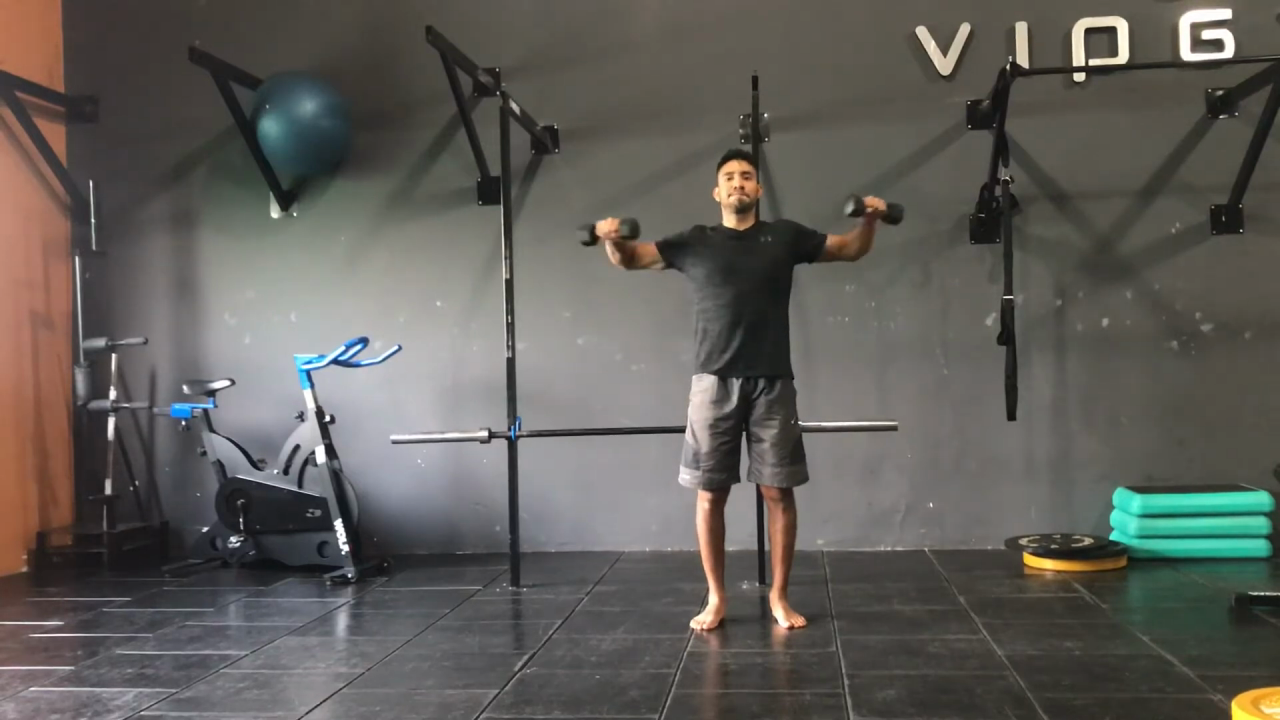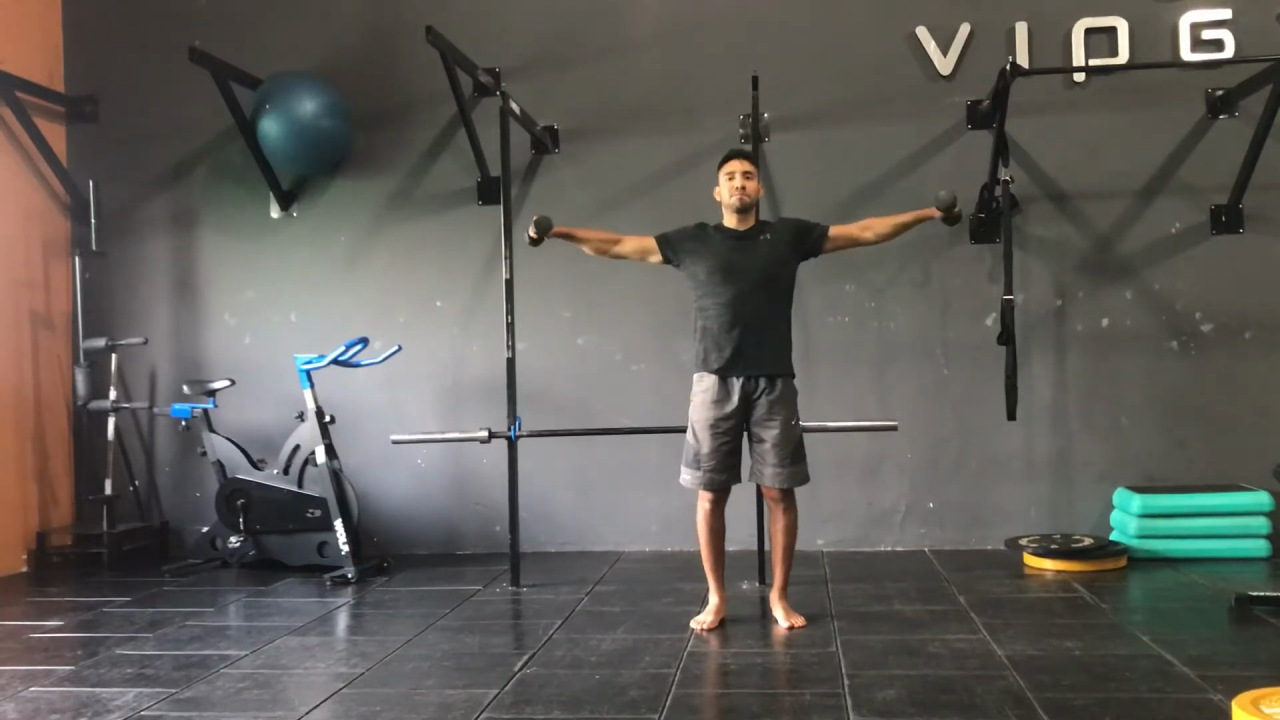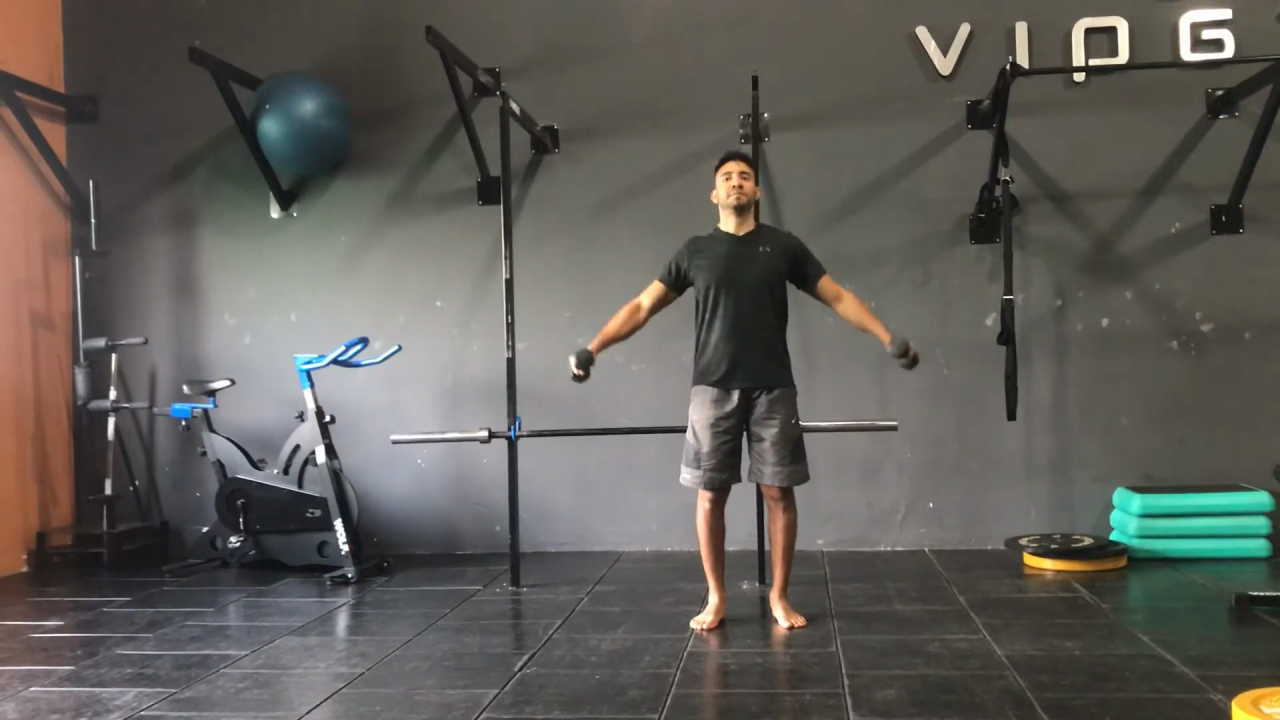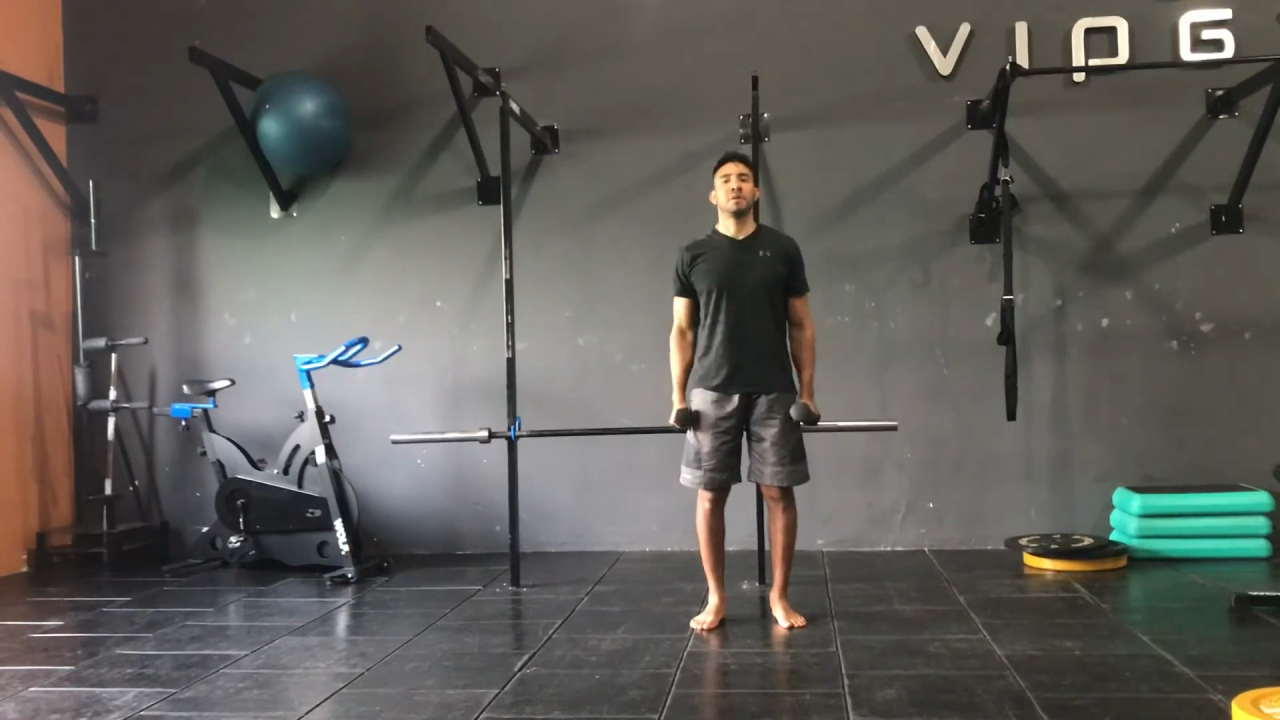
dt=0.7s
person 1, frame 1
left shoulder: (785, 236)
right shoulder: (694, 243)
left elbow: (852, 248)
right elbow: (629, 258)
left wrist: (870, 218)
right wrist: (609, 237)
left hip: (772, 383)
right hip: (714, 382)
left knee: (779, 491)
right knee: (710, 493)
left ankle: (779, 595)
right ankle: (716, 598)
person 1, frame 2
left shoulder: (788, 235)
right shoulder: (692, 241)
left elbow: (863, 231)
right elbow: (619, 244)
left wrist: (926, 214)
right wrist: (558, 232)
left hip: (773, 383)
right hip: (715, 383)
left knee: (780, 492)
right knee: (711, 494)
left ankle: (779, 595)
right ankle: (716, 598)
person 1, frame 3
left shoulder: (784, 245)
right shoulder: (694, 251)
left elbow: (838, 297)
right elbow: (643, 306)
left wrist: (888, 338)
right wrist: (594, 348)
left hip: (773, 389)
right hip: (713, 390)
left knee: (780, 492)
right knee: (710, 494)
left ankle: (779, 596)
right ankle: (715, 598)
person 1, frame 4
left shoulder: (782, 248)
right shoulder: (694, 255)
left elbow: (801, 326)
right elbow: (682, 330)
left wrist: (807, 392)
right wrist: (679, 397)
left hip: (773, 392)
right hip: (713, 392)
left knee: (780, 493)
right knee: (710, 495)
left ankle: (779, 595)
right ankle: (715, 598)
